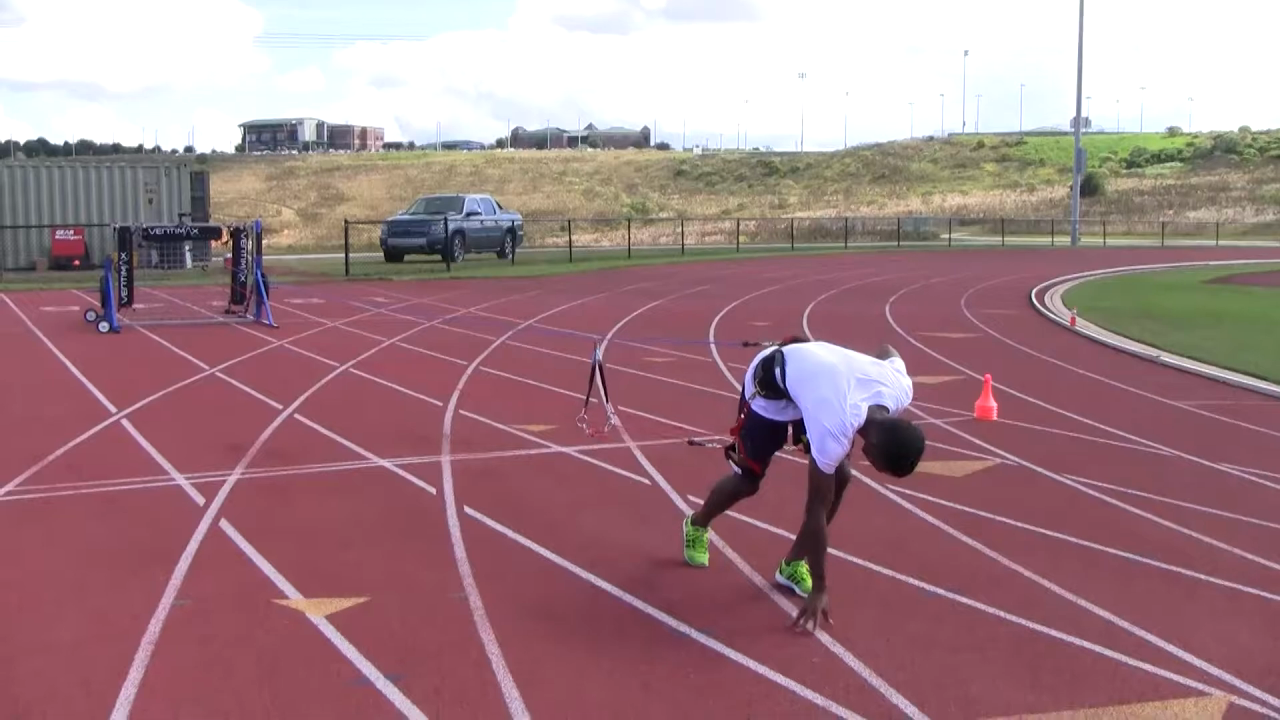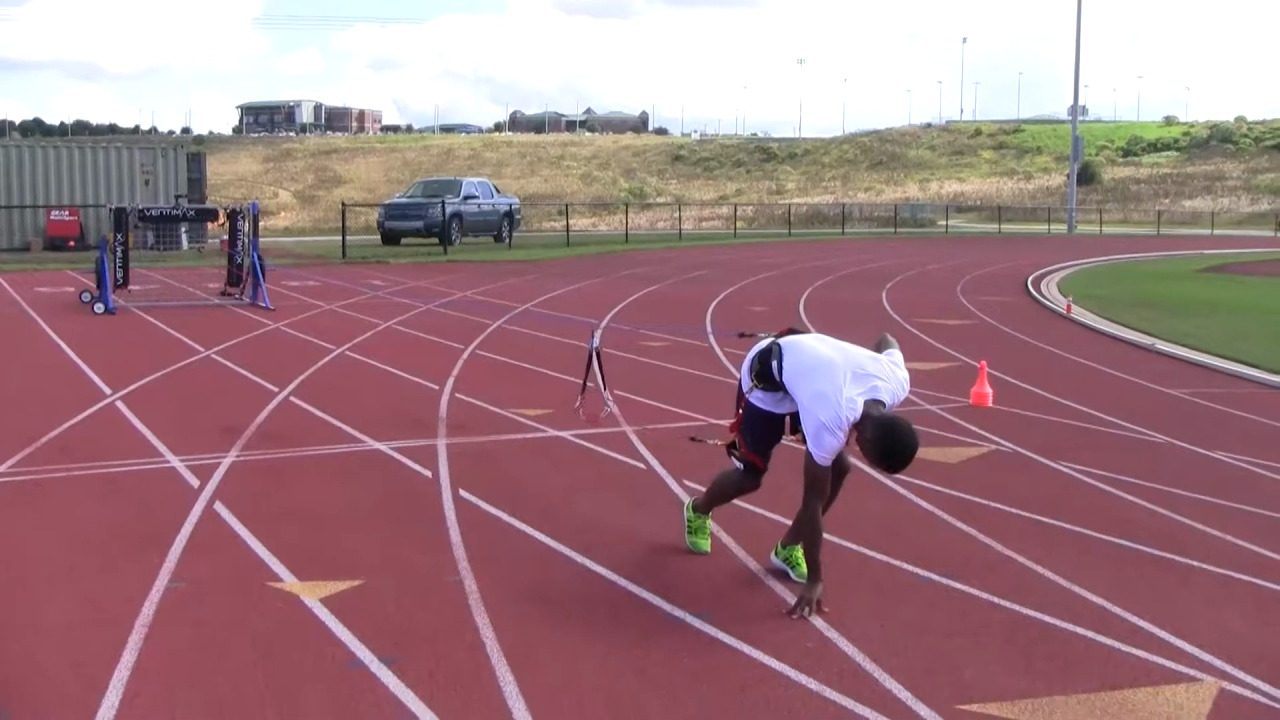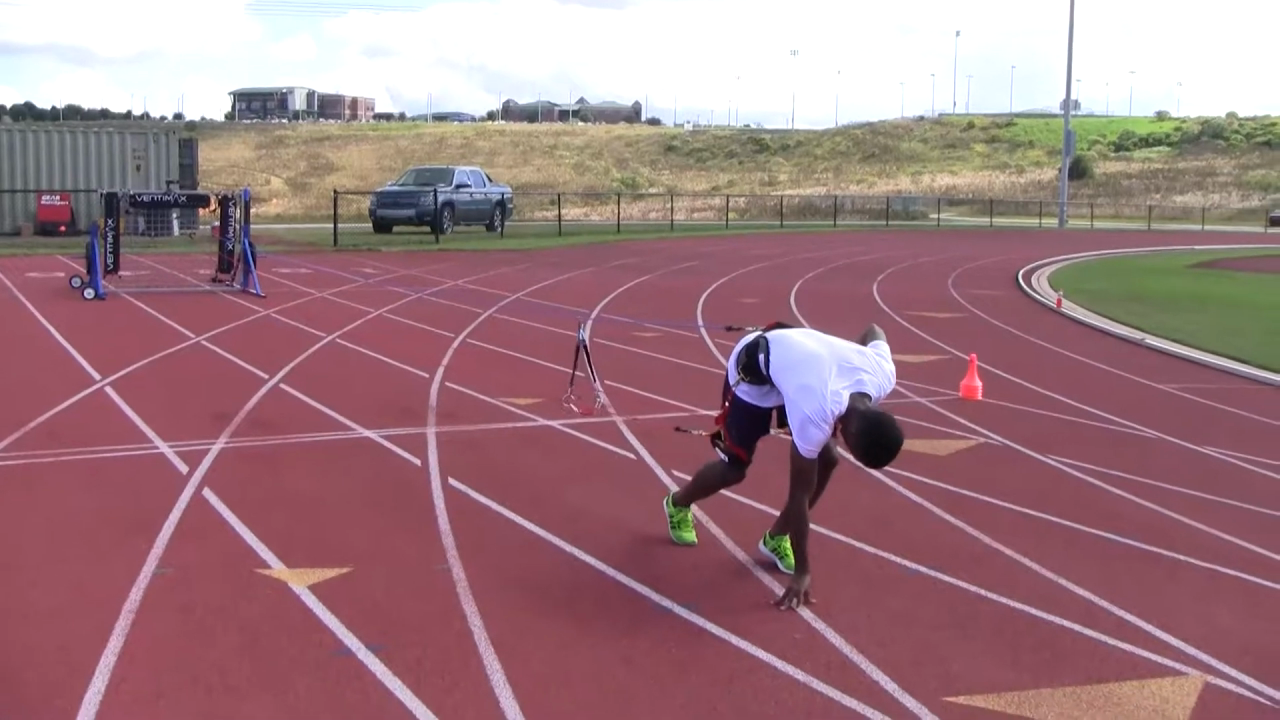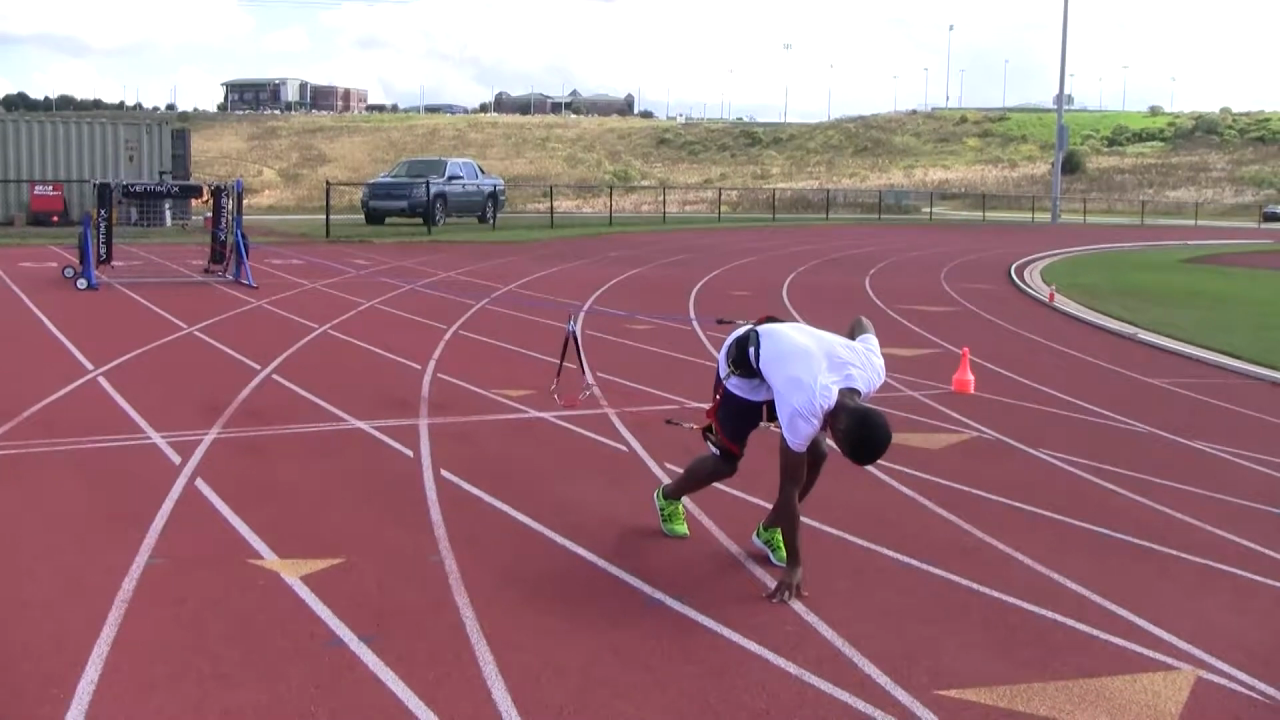
dt=0.2s
person 1, frame 1
left shoulder: (901, 389)
right shoulder: (834, 430)
left elbow: (888, 351)
right elbow: (817, 510)
right wrist: (819, 589)
left hip: (813, 369)
right hip: (771, 382)
left knee: (840, 476)
right knee: (747, 480)
left ankle: (794, 564)
right ankle: (697, 524)
person 1, frame 2
left shoulder: (898, 382)
right shoulder: (830, 424)
left elbow: (886, 341)
right elbow: (813, 502)
right wrist: (814, 579)
left hip: (809, 361)
right hip: (767, 374)
left knee: (839, 466)
right knee: (750, 475)
left ankle: (789, 548)
right ankle: (698, 511)
person 1, frame 3
left shoulder: (883, 375)
right shoulder: (816, 416)
left elbow: (874, 332)
right elbow: (800, 495)
right wrist: (802, 571)
left hip: (795, 354)
right hip: (753, 369)
left knee: (827, 459)
right knee: (734, 468)
left ankle: (778, 538)
right ankle: (678, 505)
person 1, frame 4
left shoulder: (873, 370)
right shoulder: (805, 411)
left elbow: (861, 323)
right elbow: (790, 488)
right wrist: (794, 564)
left hip: (786, 345)
right hip: (745, 362)
left knee: (816, 453)
right knee: (726, 462)
left ankle: (770, 530)
right ankle: (669, 497)
